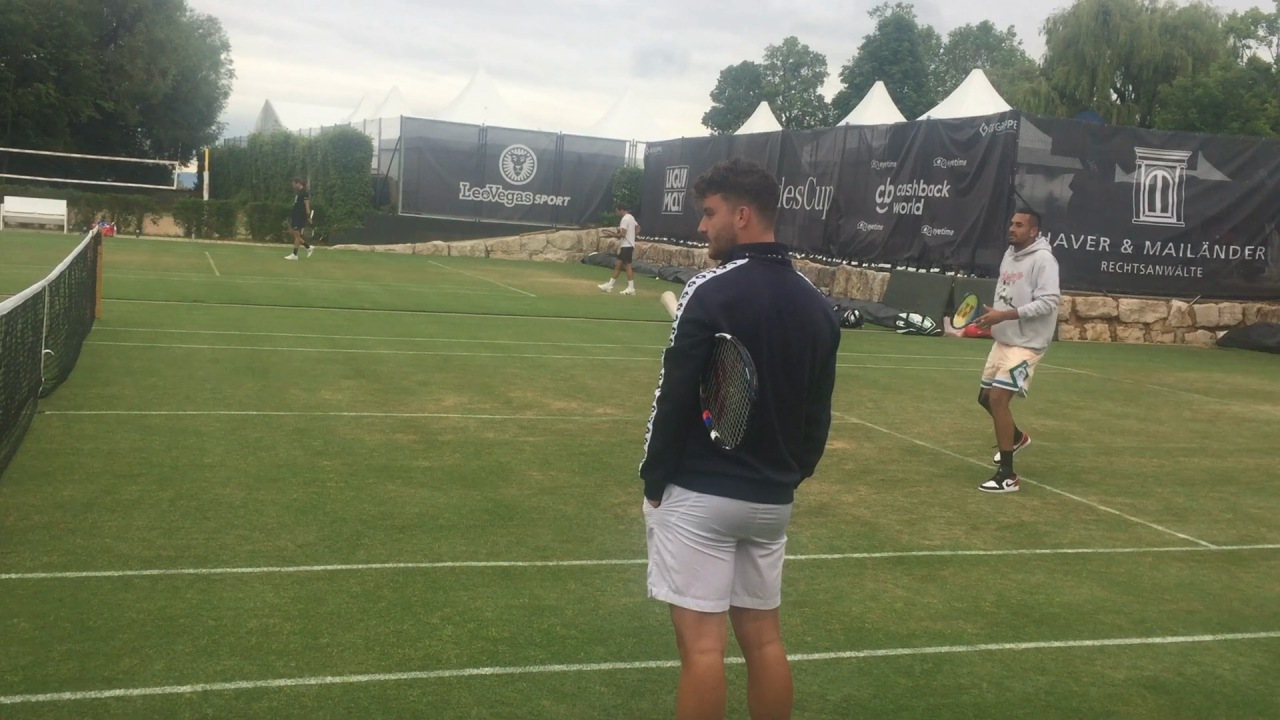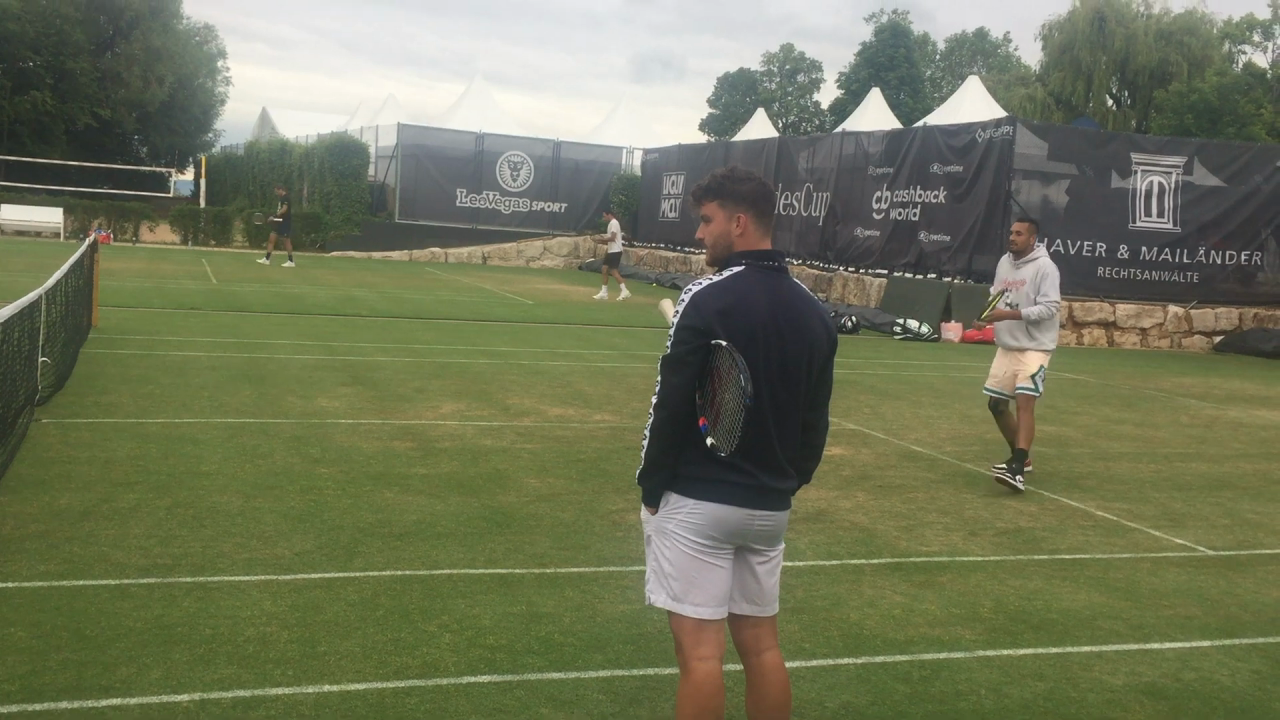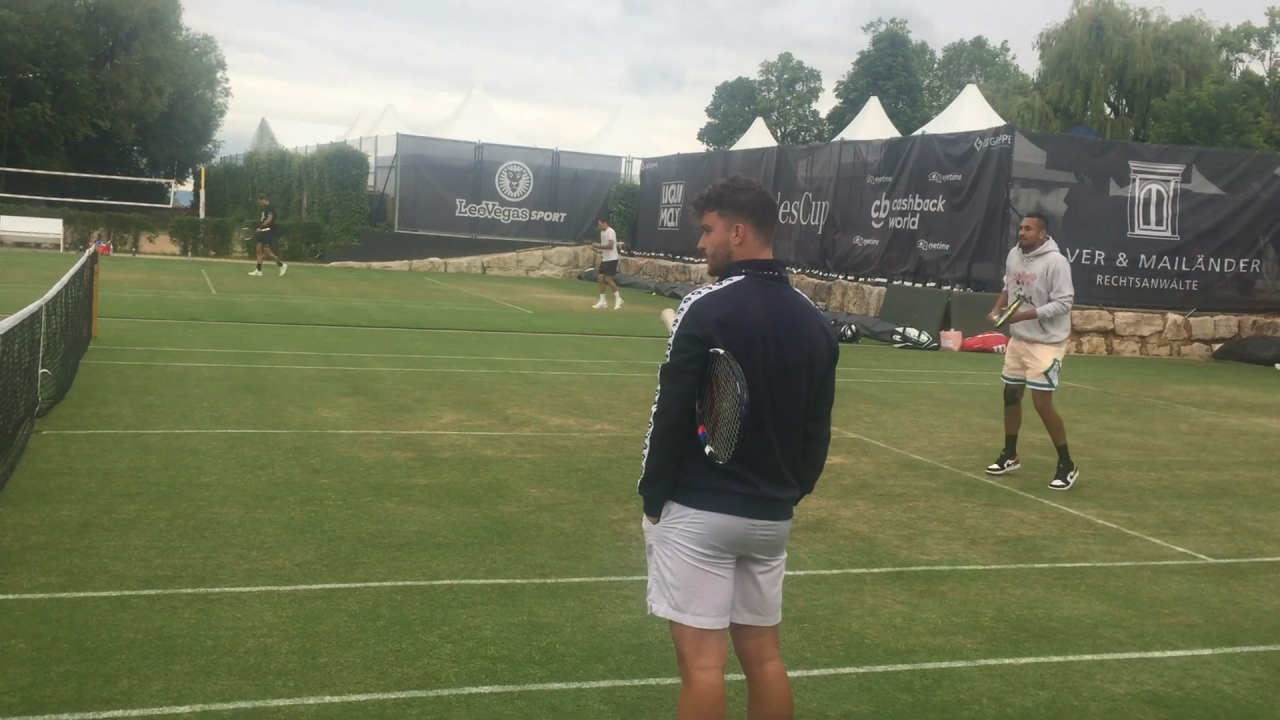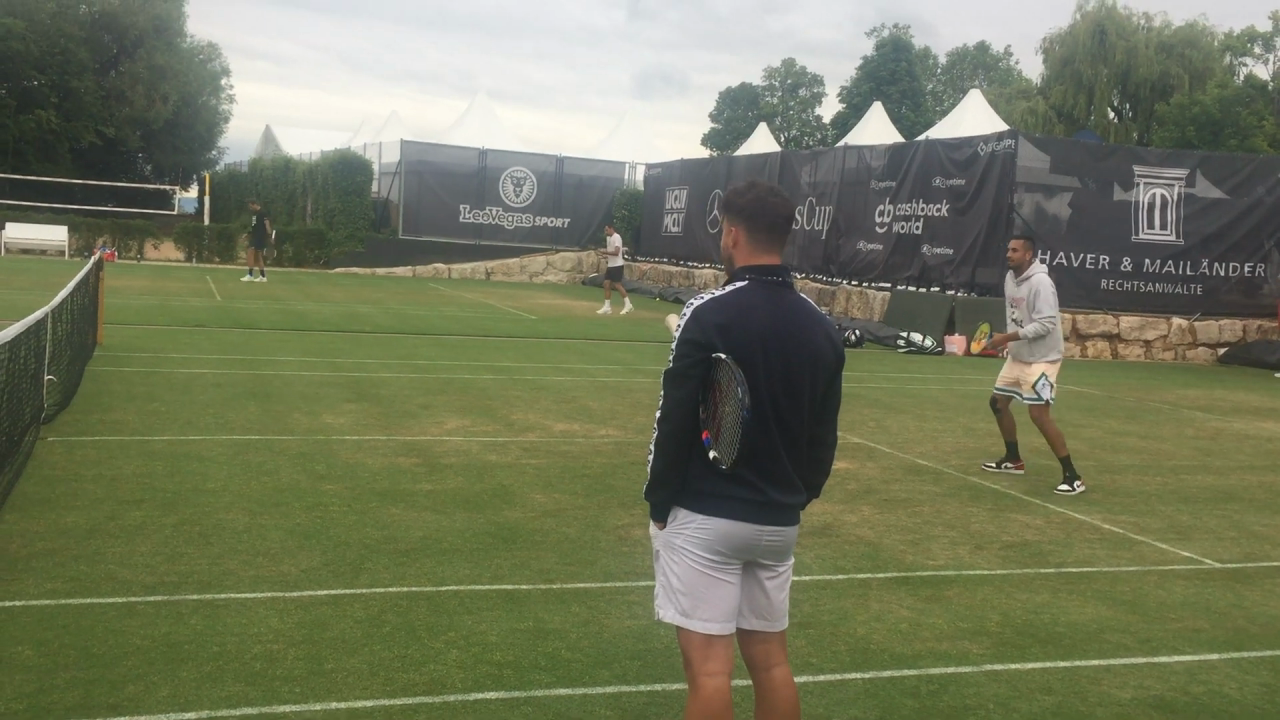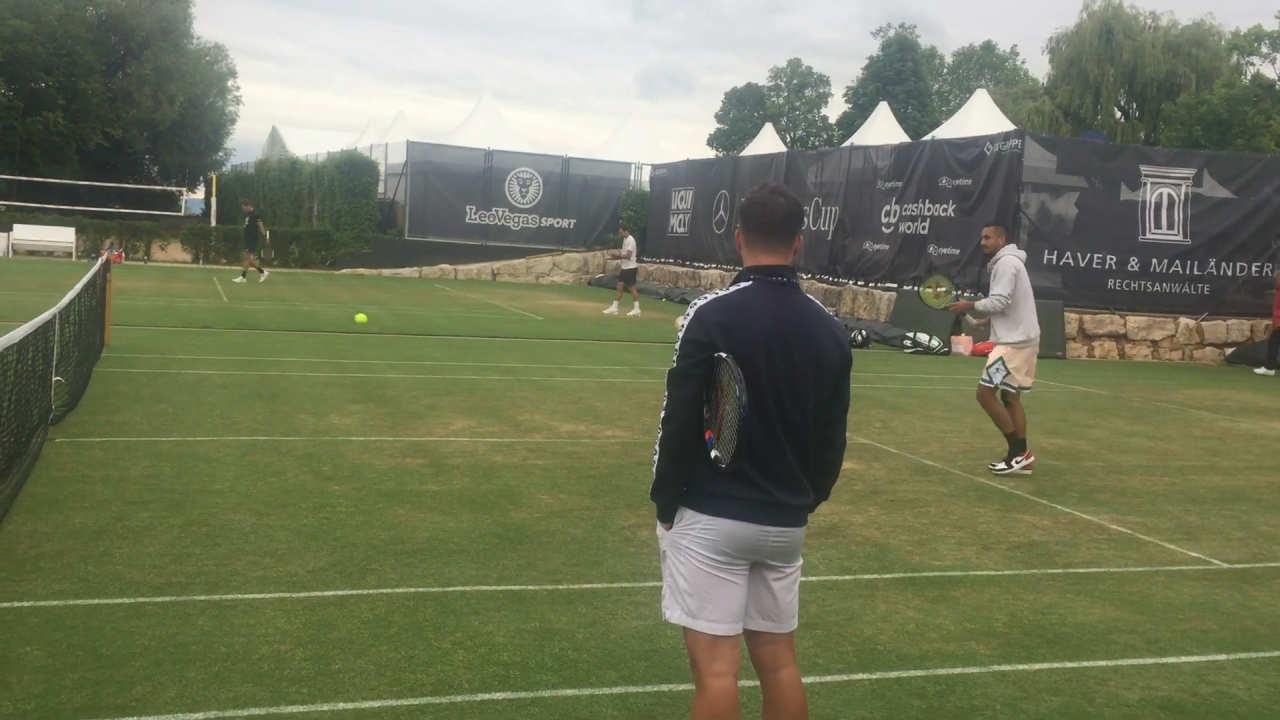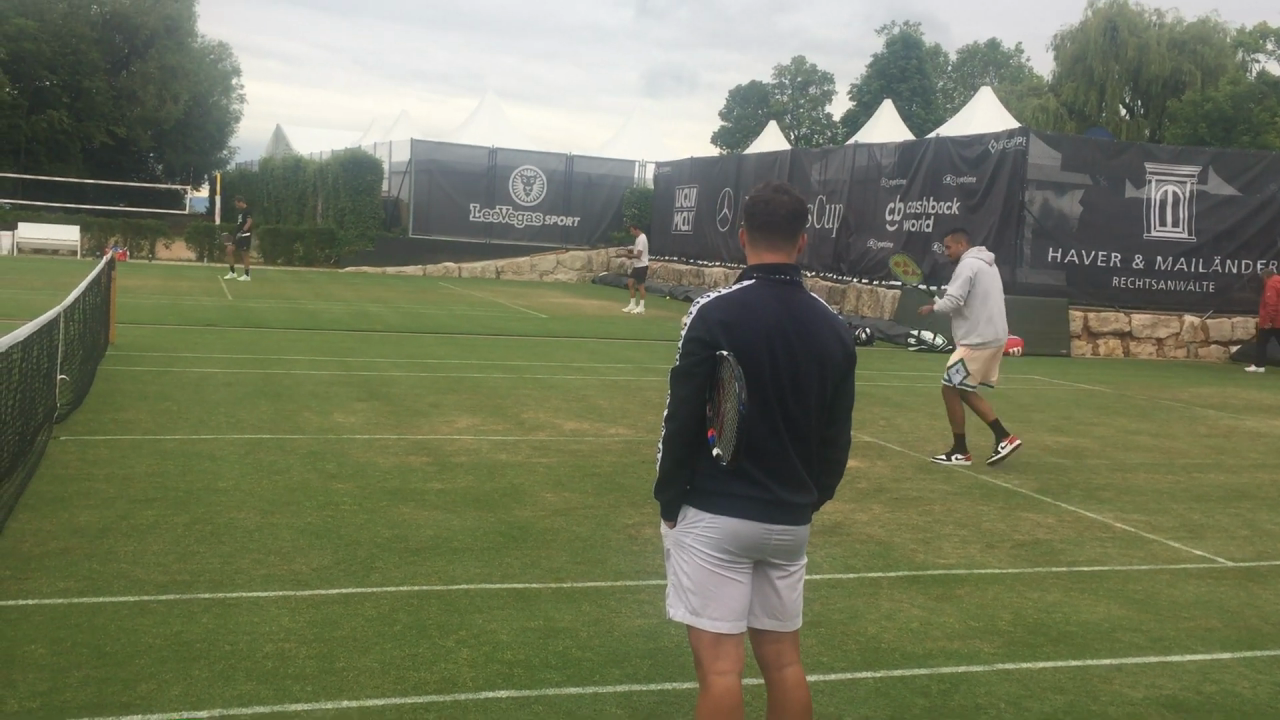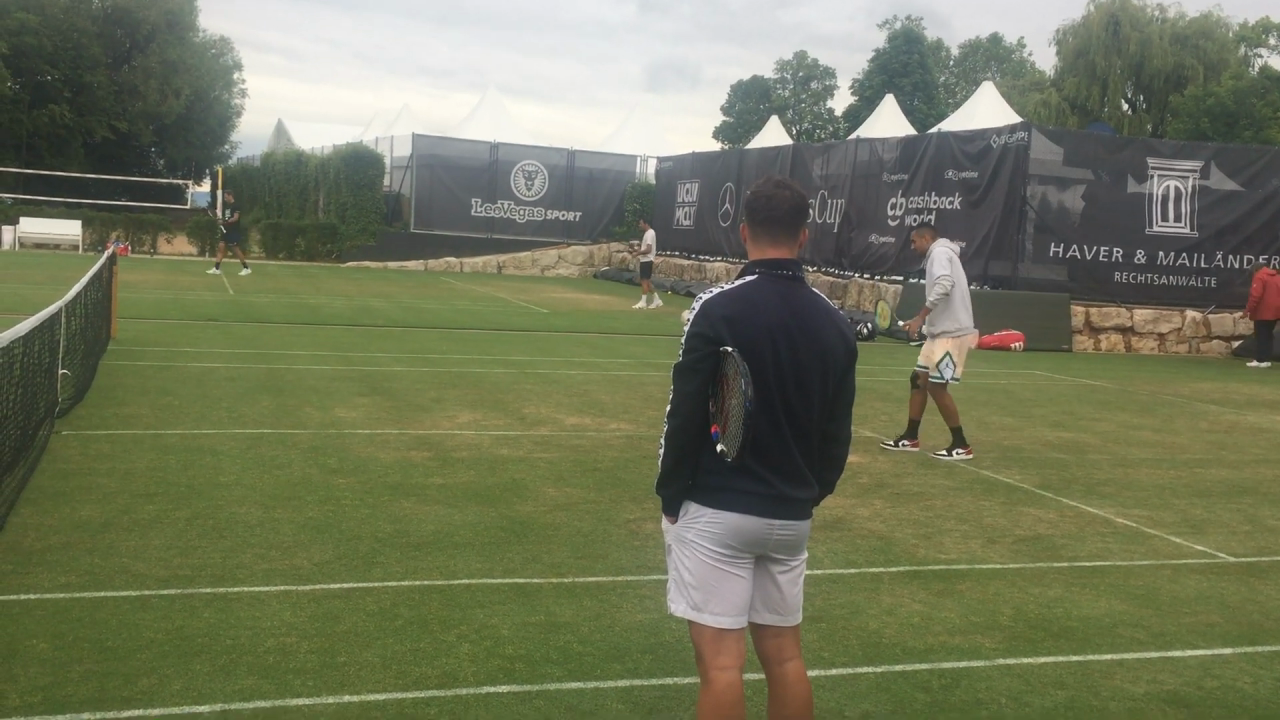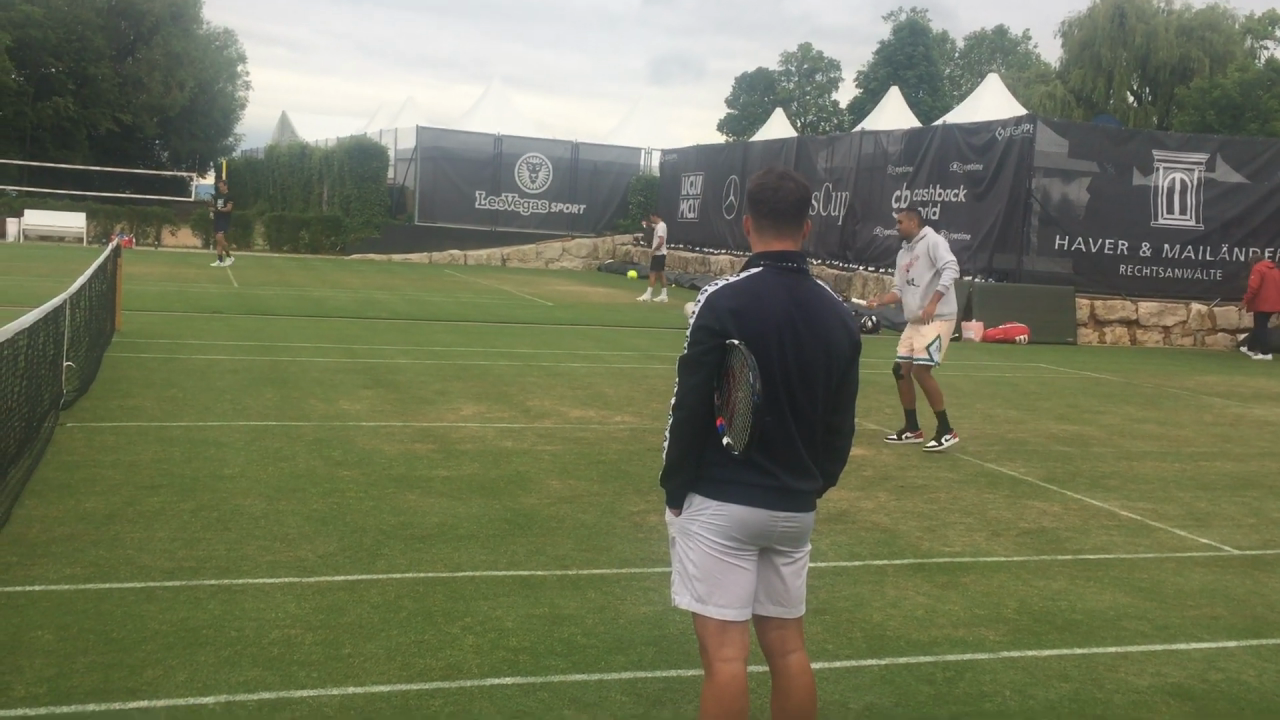
dt=0.3s
person 1, frame 1
left shoulder: (712, 293)
right shoulder: (816, 304)
left elbow: (675, 399)
right elbow: (818, 413)
left wrist: (654, 480)
left hip: (699, 495)
right hip: (771, 499)
left knee: (701, 644)
right knee: (764, 637)
person 1, frame 2
left shoulder: (708, 299)
right shoulder: (812, 311)
left elbow: (671, 404)
right elbow: (816, 420)
left wrist: (651, 487)
left hip: (697, 502)
right hip: (769, 506)
left knee: (699, 650)
right knee: (761, 643)
person 1, frame 3
left shoulder: (707, 309)
right shoulder: (814, 321)
left elbow: (671, 414)
right elbow: (818, 430)
left wrist: (652, 496)
left hip: (698, 512)
right hip: (771, 516)
left knee: (701, 661)
right knee: (763, 654)
person 1, frame 4
left shoulder: (710, 314)
right shoulder: (821, 328)
left elbow: (675, 420)
right elbow: (824, 436)
left wrist: (659, 502)
left hip: (704, 517)
right hip: (778, 522)
left knee: (708, 665)
right knee: (770, 659)
person 1, frame 5
left shoulder: (714, 315)
right shoulder: (829, 328)
left elbow: (680, 420)
right elbow: (833, 438)
left wrist: (665, 502)
left hip: (711, 517)
right hip: (785, 522)
left knee: (715, 665)
right knee: (779, 660)
person 1, frame 6
left shoulder: (716, 312)
right shoulder: (833, 328)
left elbow: (682, 419)
right elbow: (837, 437)
left wrist: (668, 500)
left hip: (715, 516)
right hip: (790, 522)
left knee: (719, 666)
right knee: (784, 659)
person 1, frame 7
left shoulder: (719, 308)
right shoulder: (834, 322)
left elbow: (685, 414)
right elbow: (837, 433)
left wrist: (670, 495)
left hip: (716, 511)
right hip: (790, 516)
left knee: (720, 660)
right knee: (784, 653)
person 1, frame 8
left shoulder: (724, 300)
right shoulder: (838, 313)
left elbow: (690, 408)
right elbow: (841, 424)
left wrist: (674, 489)
left hip: (720, 504)
right hip: (795, 508)
left knee: (725, 653)
right knee: (788, 646)
person 2, frame 1
left shoulder: (1043, 260)
right shoulder: (1009, 254)
left elbow: (1048, 303)
left wrist: (1004, 316)
right wrist: (992, 312)
left hip: (1025, 344)
right hip: (1002, 341)
left knee: (998, 399)
right knee: (986, 397)
left ankle: (1007, 475)
right ankle: (1016, 437)
person 2, frame 2
left shoulder: (1044, 267)
right shoulder: (1004, 262)
left elbow: (1048, 308)
left wrist: (1008, 315)
right wrist: (988, 315)
left hip: (1034, 348)
right hip: (1006, 348)
left knee: (1024, 404)
right knee: (996, 404)
left ankle: (1018, 473)
right ankle: (1019, 459)
person 2, frame 3
left shoulder: (1056, 262)
right shoulder: (1014, 255)
left elbow: (1063, 303)
left wrist: (1027, 314)
right wrist: (998, 308)
left hip: (1046, 342)
right hip: (1019, 338)
left knee: (1041, 403)
right knee: (1011, 395)
left ankle: (1066, 465)
right ankle: (1009, 454)
person 2, frame 4
left shoulder: (1040, 283)
right shoulder: (1010, 278)
left elbow: (1044, 325)
left wrist: (1007, 337)
right wrist: (1004, 339)
left hip: (1042, 359)
right hip: (1018, 357)
left knee: (1040, 415)
right knee: (998, 402)
left ankle: (1071, 475)
right ankle: (1013, 458)
person 2, frame 5
left shoulder: (1007, 263)
right shoulder: (1004, 263)
left elbow: (998, 302)
left wrist: (968, 306)
right wrist: (979, 312)
left hip: (1014, 342)
right hip: (1021, 340)
left knee: (985, 394)
right knee: (1011, 398)
left ankle: (1019, 452)
right ankle: (1021, 459)
person 2, frame 6
left shoulder: (967, 265)
right shoulder: (986, 264)
left elbow: (952, 301)
left wrist: (931, 308)
right wrist: (952, 314)
left hip: (977, 342)
right hip: (993, 339)
left knee: (950, 391)
right knee: (966, 392)
left ankle: (960, 451)
right ankle: (1004, 438)
person 2, frame 7
left shoulder: (939, 253)
right shoulder: (943, 255)
left elbow: (943, 285)
left wrist: (920, 317)
right wrist: (922, 320)
left hip: (951, 332)
right hip: (943, 331)
left knee: (937, 387)
right knee: (918, 380)
left ankle: (961, 445)
right ankle: (911, 438)
person 2, frame 8
left shoulder: (933, 241)
right shoulder: (903, 253)
left elbow: (951, 270)
right elbow: (900, 291)
left wrist: (933, 303)
right wrist: (879, 301)
left hip: (936, 319)
right hip: (914, 321)
left knee: (922, 372)
right knee: (901, 370)
left ankle: (946, 431)
right ankle: (912, 429)
